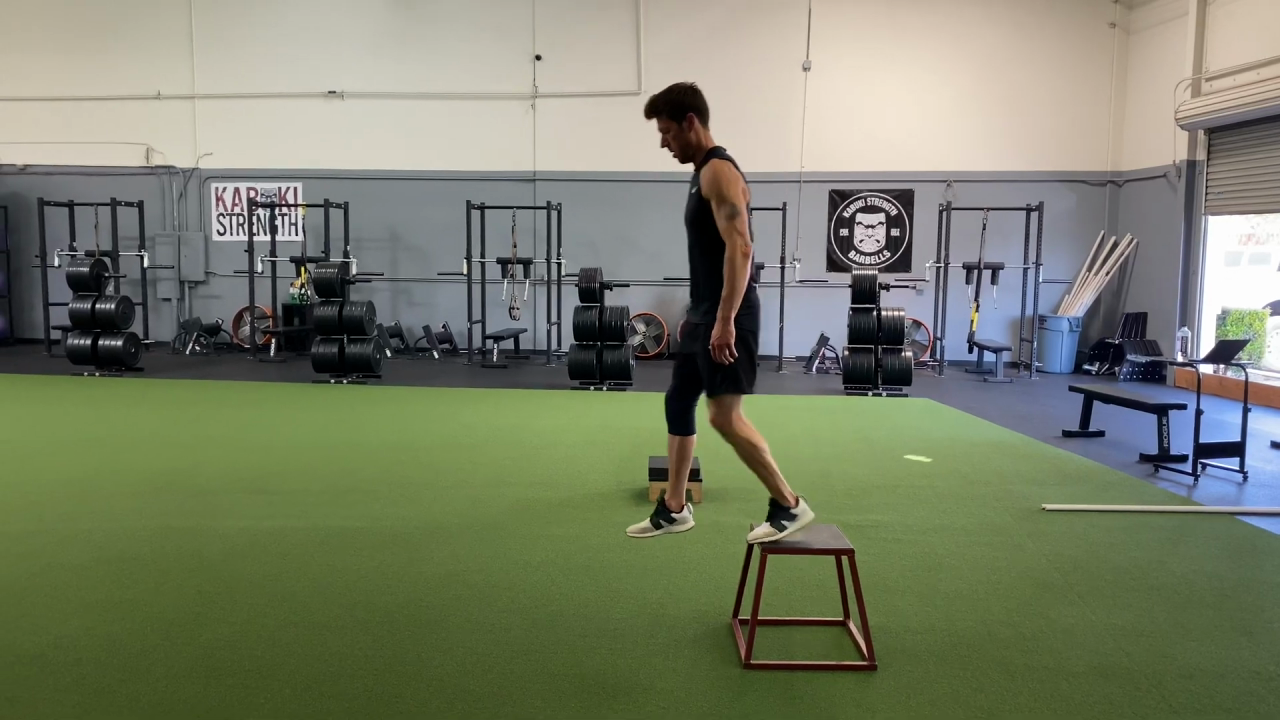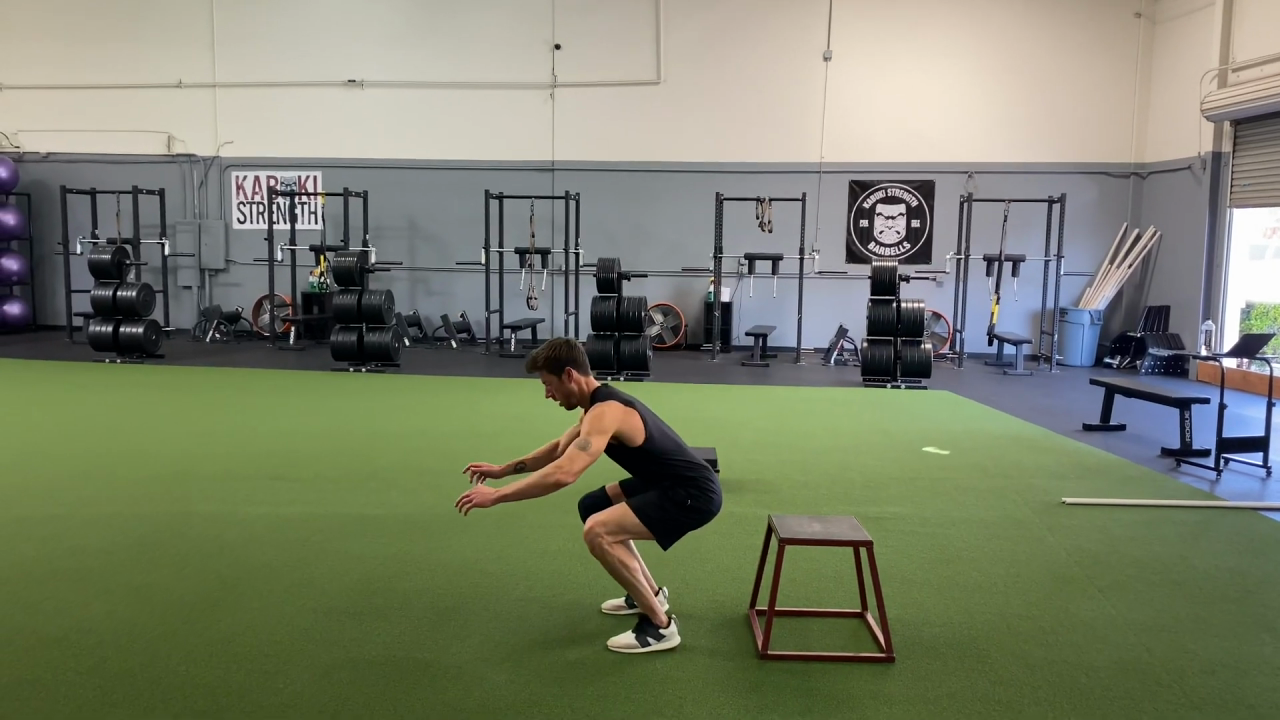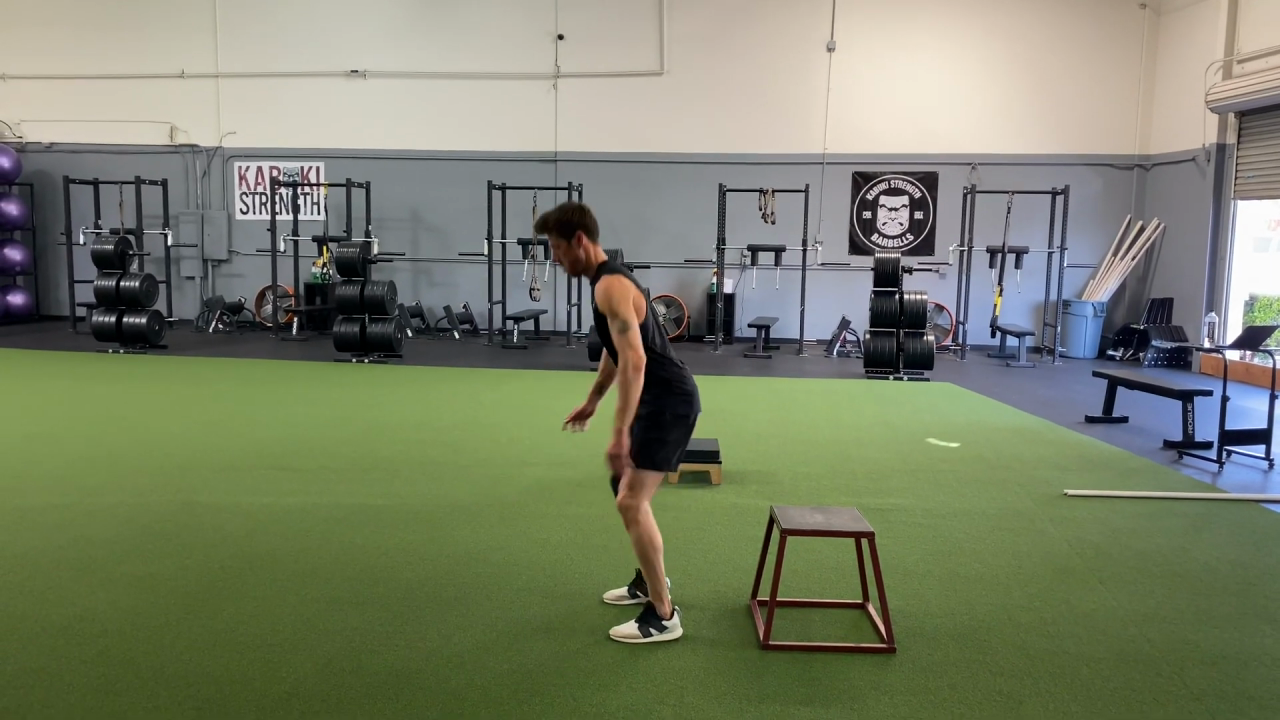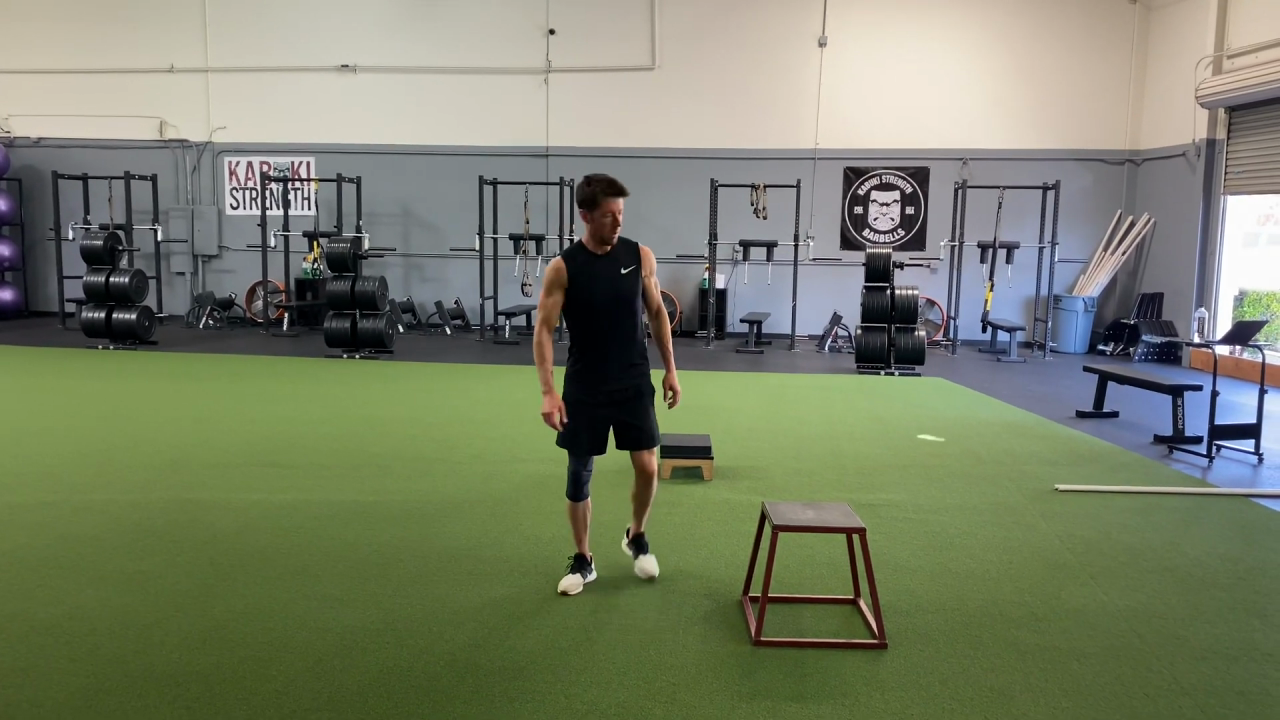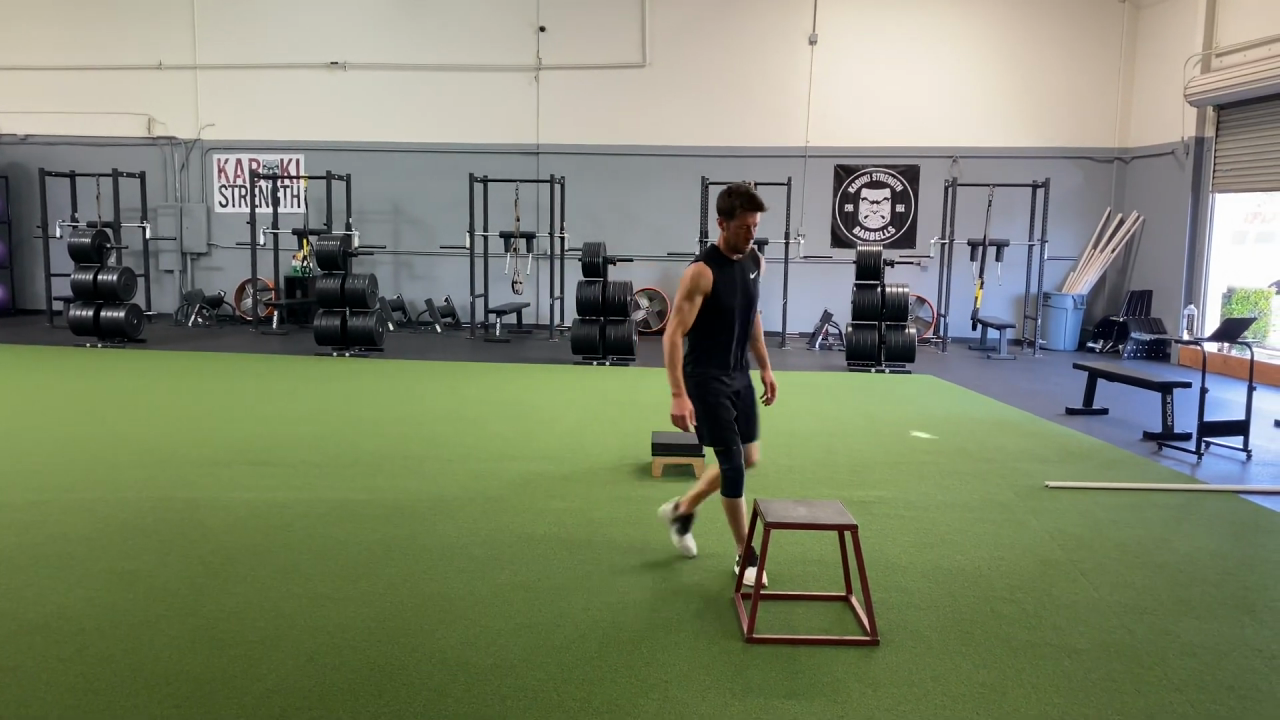
dt=1s
person 1, frame 1
left shoulder: (717, 171)
right shoulder: (703, 173)
left elbow: (739, 249)
left wrist: (726, 320)
left hip: (726, 316)
right hip: (704, 314)
left knee: (724, 417)
right knee: (677, 404)
left ankle: (788, 504)
right ankle: (673, 509)
person 1, frame 2
left shoulder: (604, 413)
right shoulder: (602, 402)
left elbow: (563, 473)
right elbow: (560, 449)
left wrist: (496, 496)
right wrist: (503, 469)
left hip: (694, 494)
right hip: (672, 482)
left knee: (597, 532)
right knee: (592, 507)
left ankle: (660, 625)
right ankle: (649, 592)
person 1, frame 3
left shoulder: (610, 286)
right shoulder: (608, 281)
left elbow: (634, 361)
right elbow: (615, 354)
left wrist: (621, 431)
right wrist: (591, 402)
left hip: (669, 401)
right hip: (658, 398)
left knee: (631, 501)
right knee: (626, 489)
left ankle: (663, 616)
right ankle: (648, 582)
person 1, frame 4
left shoulder: (640, 257)
right shoulder: (562, 267)
left elbow: (657, 314)
right elbow: (543, 332)
left wrist: (670, 370)
right wrist: (548, 391)
left hip: (634, 382)
right hip: (584, 386)
left knee: (646, 468)
right knee: (578, 475)
left ankle: (636, 537)
right ankle: (582, 561)
person 1, frame 5
left shoulder: (756, 261)
right shoulder: (702, 272)
right elbow: (674, 334)
left wrist: (766, 368)
right wrist: (678, 395)
left hip: (739, 377)
right hip: (707, 380)
left knee: (748, 459)
right knee: (733, 465)
left ankle: (681, 511)
right ankle: (745, 557)
